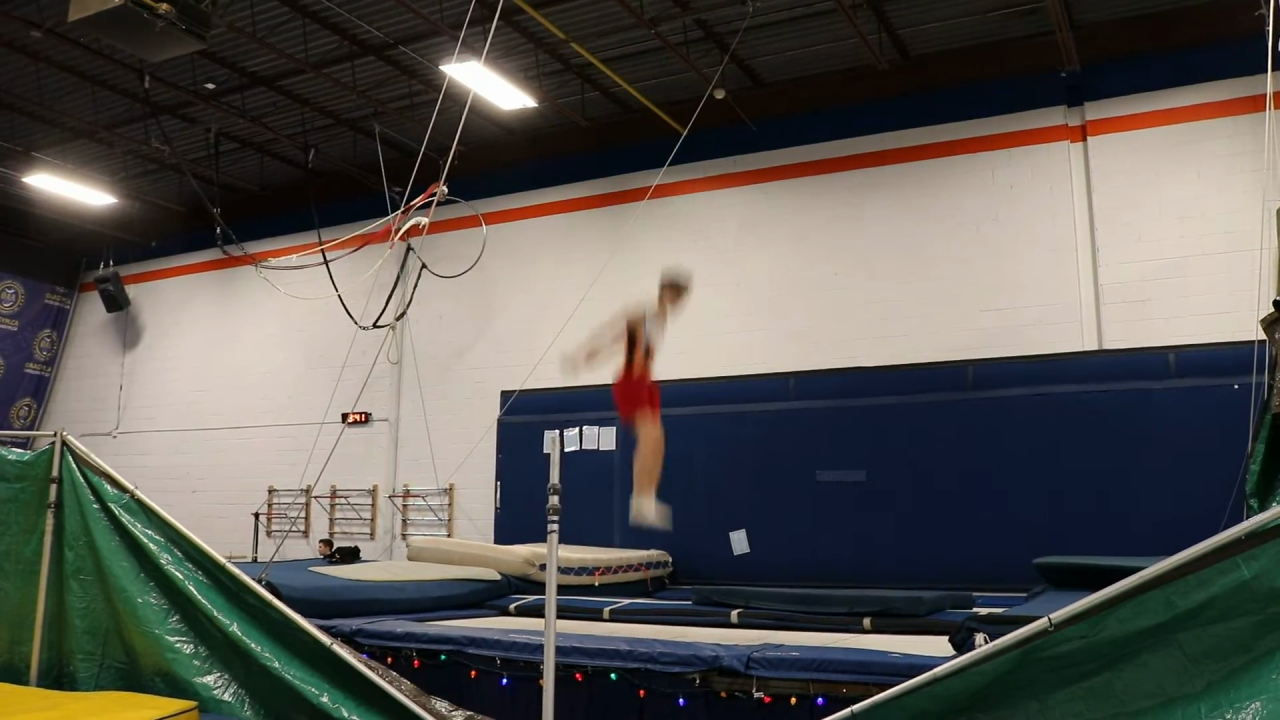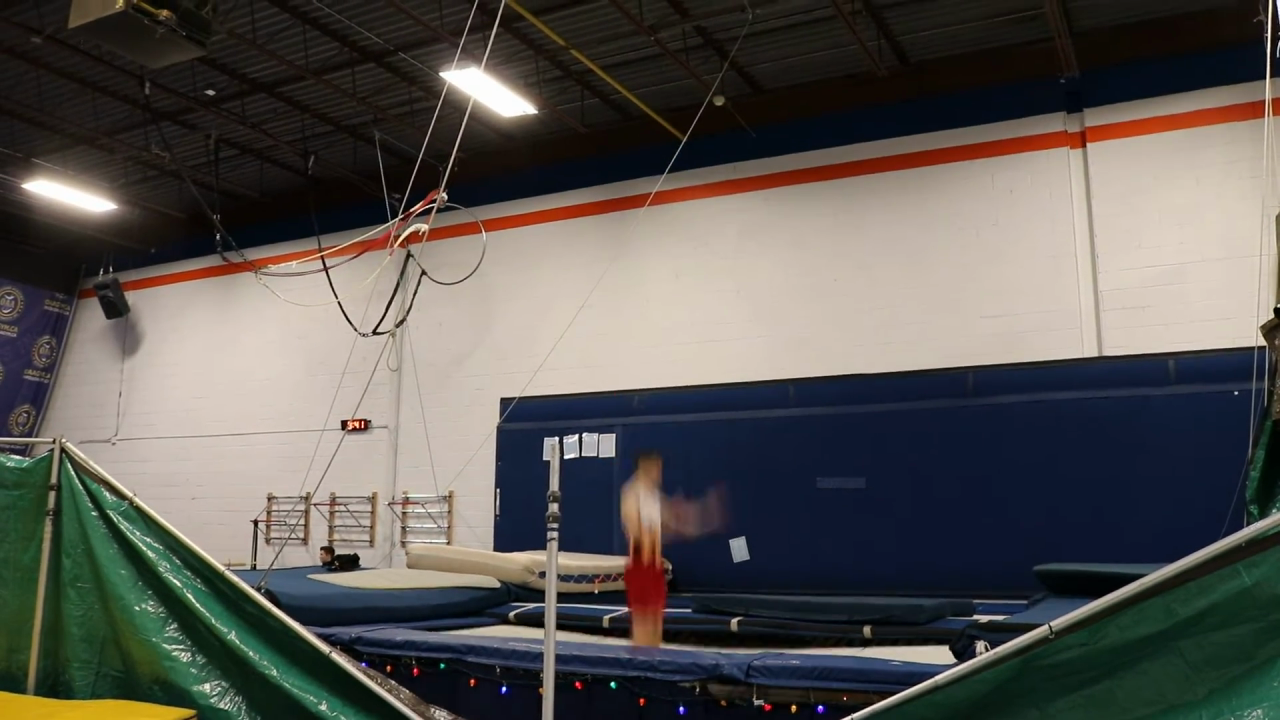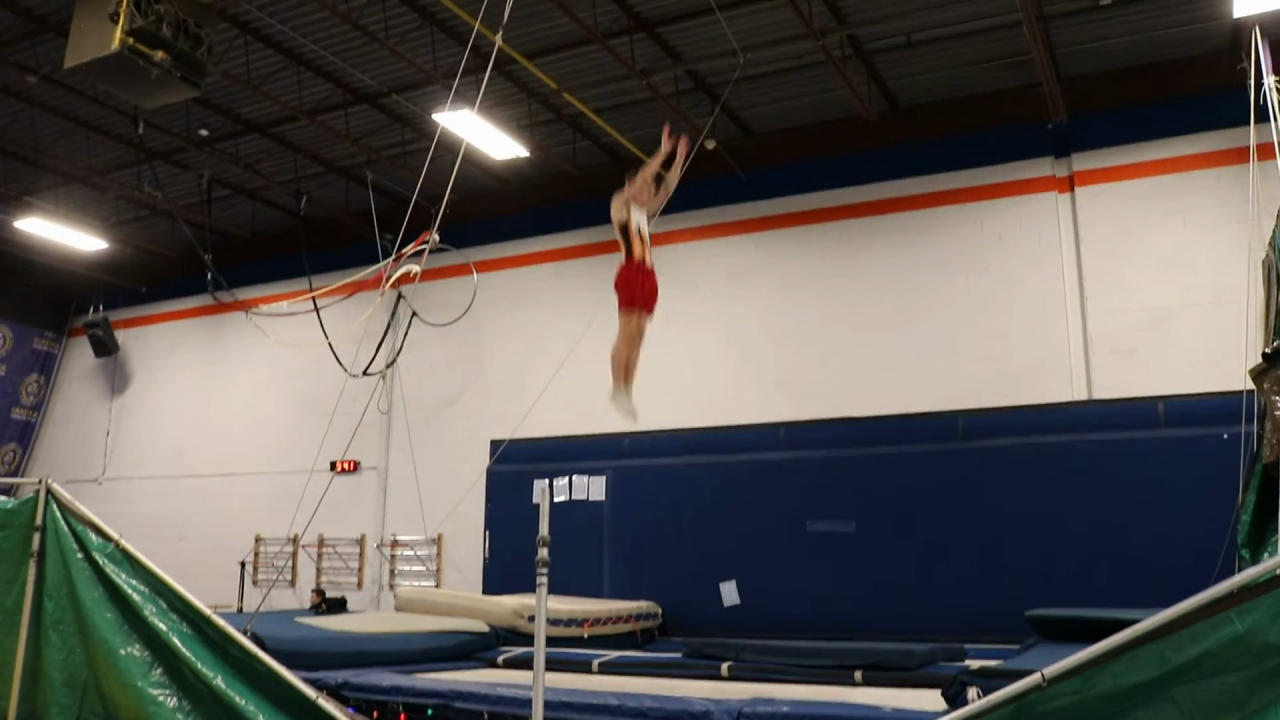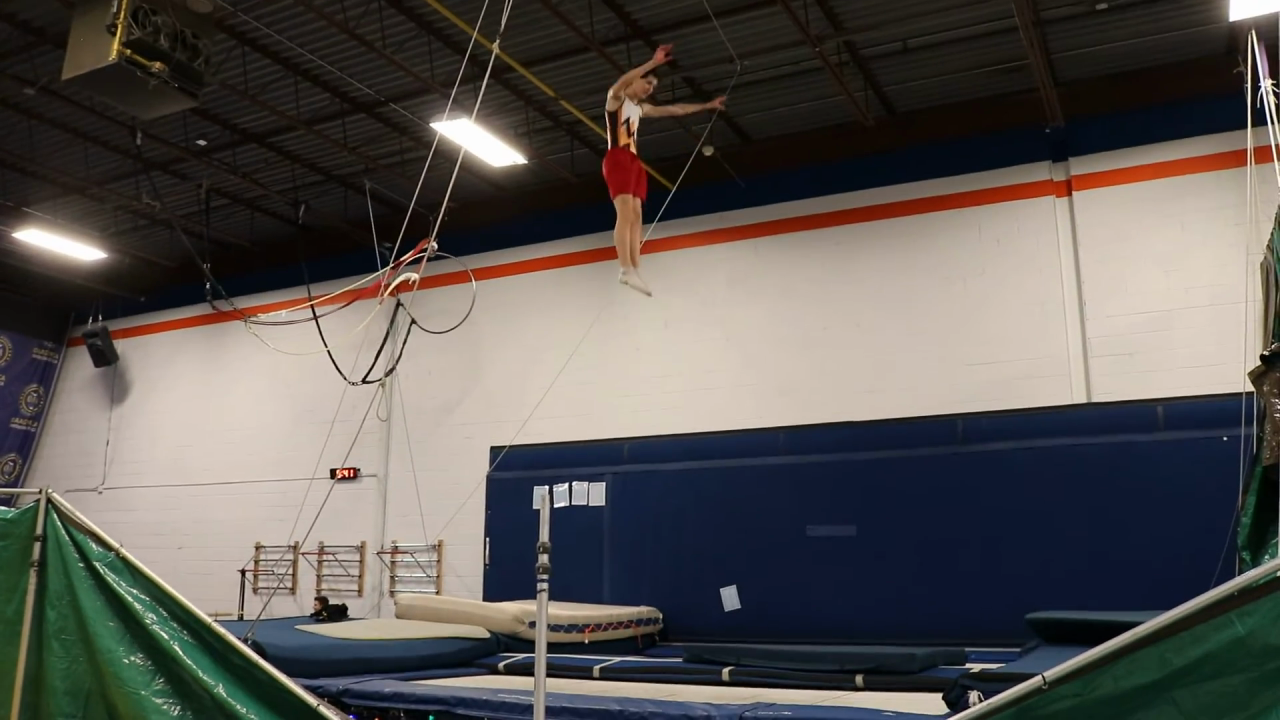
dt=0.4s
person 1, frame 1
left shoulder: (662, 319)
right shoulder: (639, 316)
right elbow: (608, 334)
right wrist: (582, 356)
left hip: (645, 383)
right hip: (630, 383)
left knee: (657, 442)
right knee: (651, 438)
left ankle: (647, 501)
right ankle: (641, 501)
person 1, frame 2
left shoulder: (657, 500)
right shoulder: (630, 499)
left elbow: (682, 523)
right elbow: (633, 531)
left wrist: (706, 513)
left hip: (654, 572)
right hip: (640, 572)
left knee: (654, 632)
right knee: (642, 631)
person 1, frame 3
left shoulder: (643, 214)
right shoulder: (620, 205)
left elbow: (666, 190)
right elbow: (639, 180)
left wrist: (678, 161)
right wrist: (661, 154)
left hip: (648, 276)
right hip: (631, 274)
left knee: (637, 335)
right knee: (626, 333)
left ankle: (626, 391)
right ankle: (618, 390)
person 1, frame 4
left shoulder: (639, 107)
right shoulder: (616, 96)
left elbow: (673, 110)
right elbow: (624, 80)
left wrist: (706, 106)
right wrist: (651, 63)
left hip: (633, 162)
right hip: (617, 159)
left knee: (635, 217)
right knee: (626, 214)
left ankle: (634, 270)
right ankle: (627, 269)
